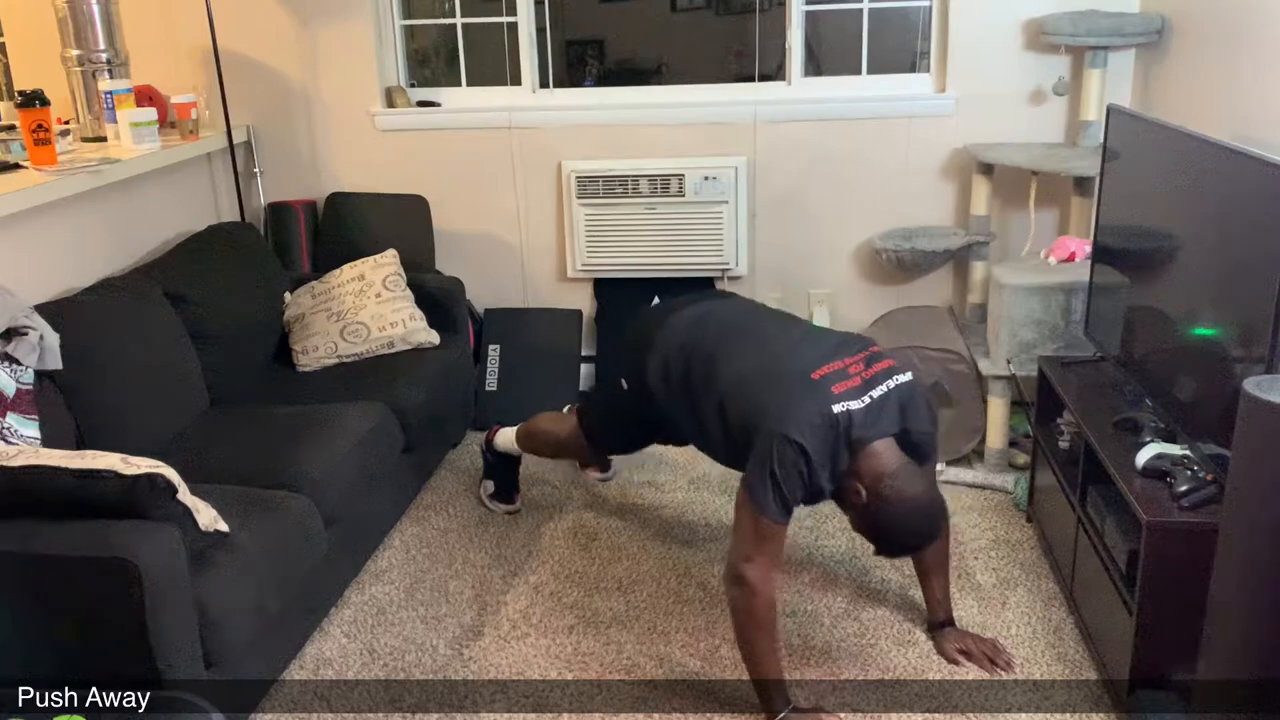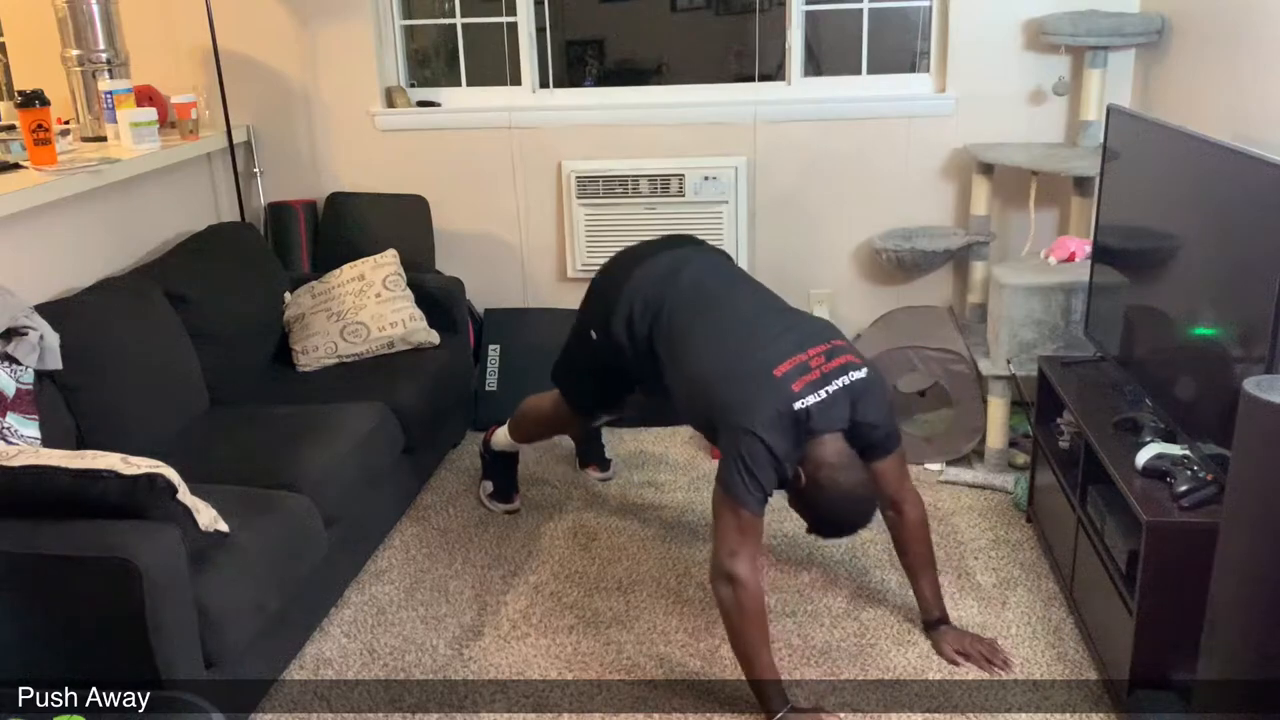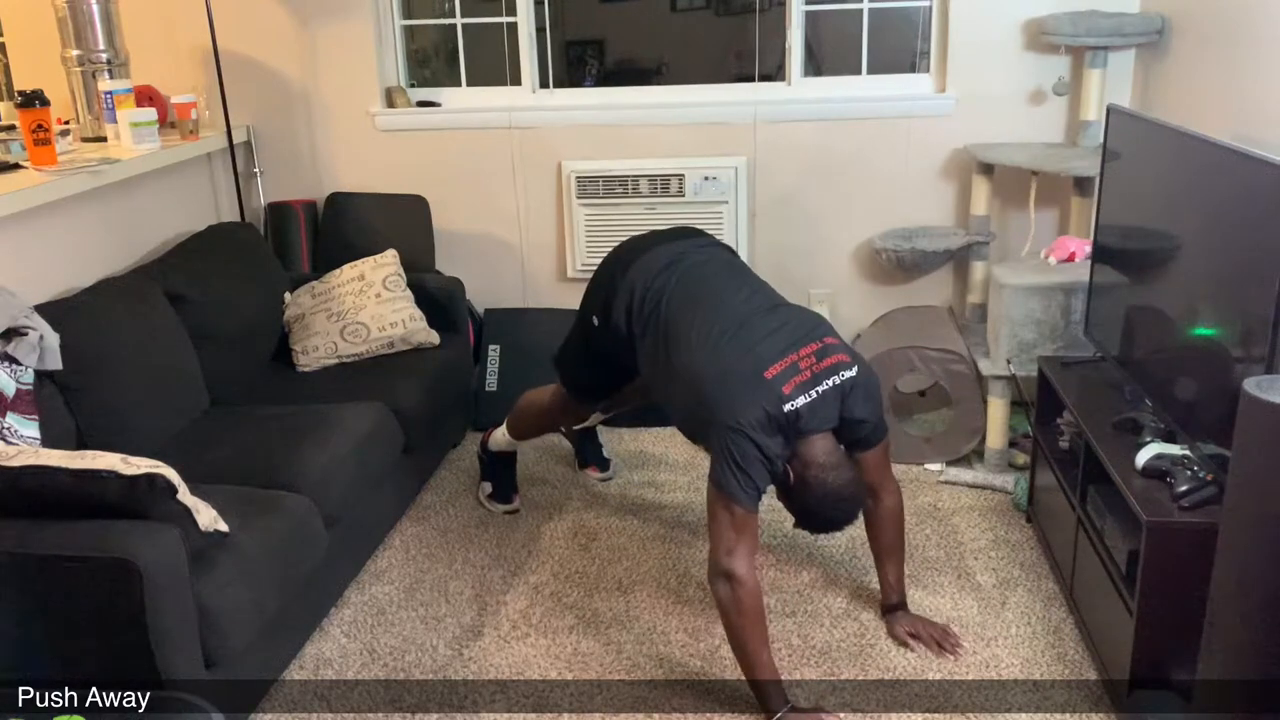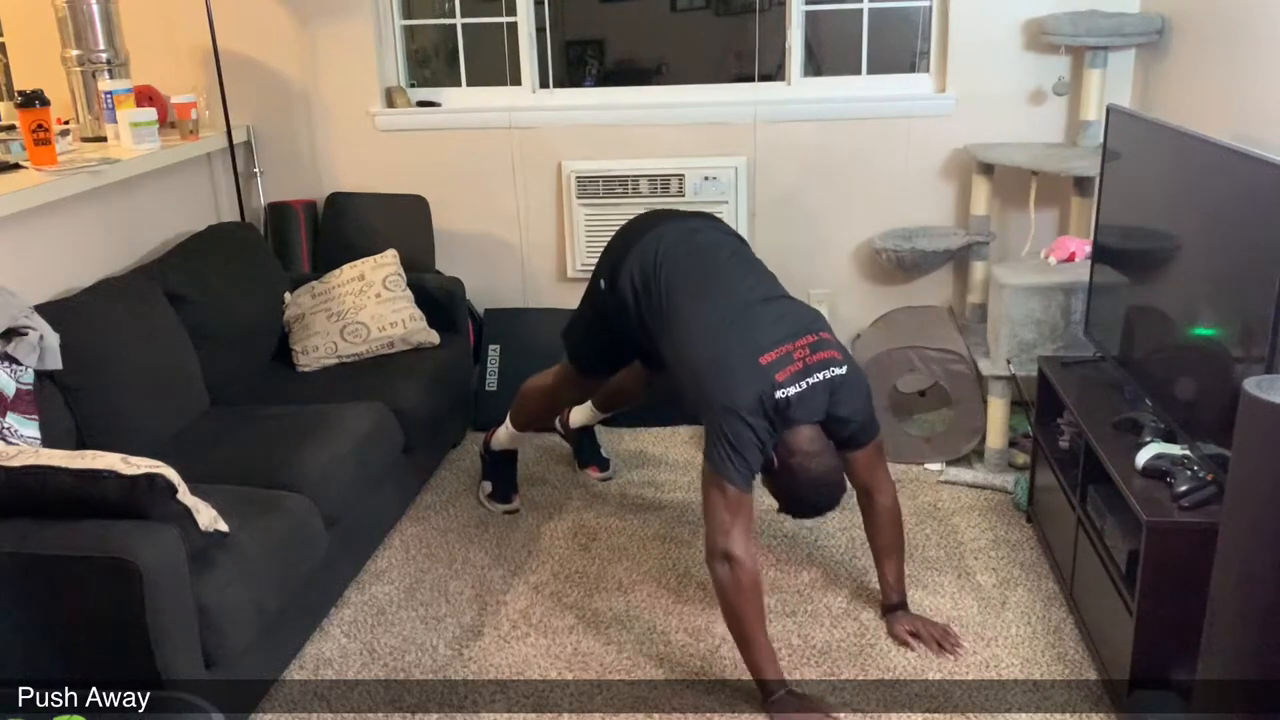
dt=0.3s
person 1, frame 1
left shoulder: (910, 403)
right shoulder: (799, 442)
left elbow: (929, 511)
right elbow: (749, 576)
left wrist: (942, 623)
left hip: (720, 324)
right hip: (667, 347)
right knee: (588, 436)
left ankle: (597, 412)
right ankle: (504, 444)
person 1, frame 2
left shoulder: (863, 391)
right shoulder: (762, 432)
left elbow: (903, 500)
right elbow: (734, 572)
left wrist: (937, 622)
left hip: (696, 268)
right hip: (632, 293)
left knee: (618, 395)
right knee: (574, 408)
left ankle: (587, 435)
right ankle: (502, 444)
person 1, frame 3
left shoulder: (856, 385)
right shoulder: (749, 428)
left elbow: (883, 492)
right elbow: (732, 571)
left wrist: (895, 607)
left hip: (699, 258)
right hip: (633, 282)
left knee: (647, 380)
right knee: (573, 396)
left ankle: (581, 426)
right ankle: (498, 445)
person 1, frame 4
left shoulder: (845, 384)
right shoulder: (743, 407)
left elbow: (878, 490)
right elbow: (729, 553)
left wrist: (896, 606)
left hip: (706, 241)
right hip: (641, 258)
left knee: (648, 373)
right knee: (576, 378)
left ankle: (577, 424)
right ankle: (502, 444)
